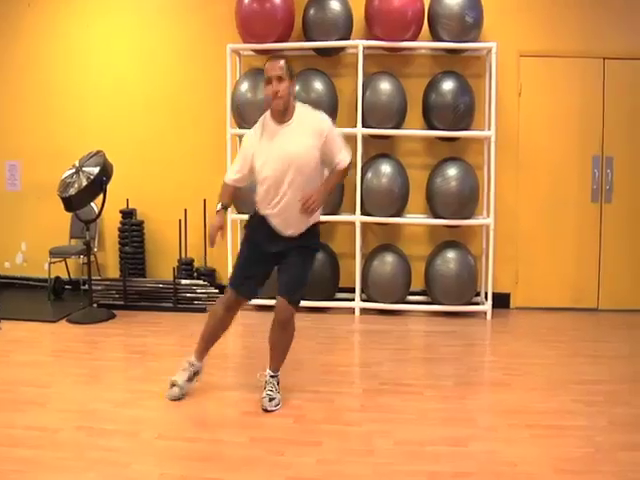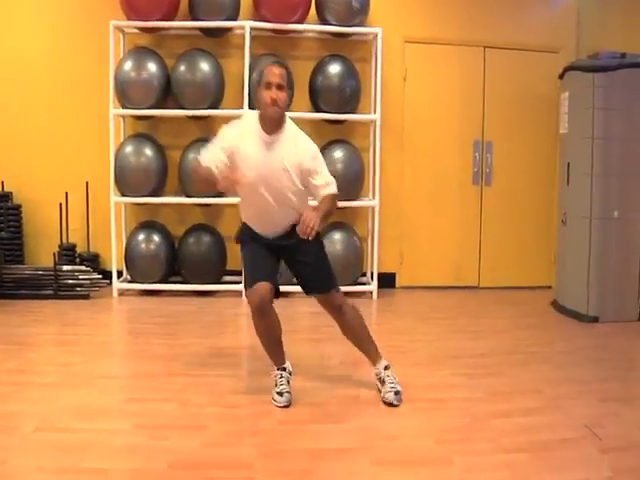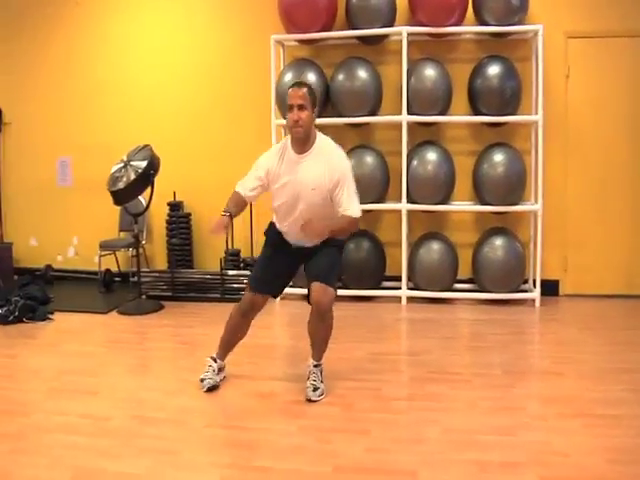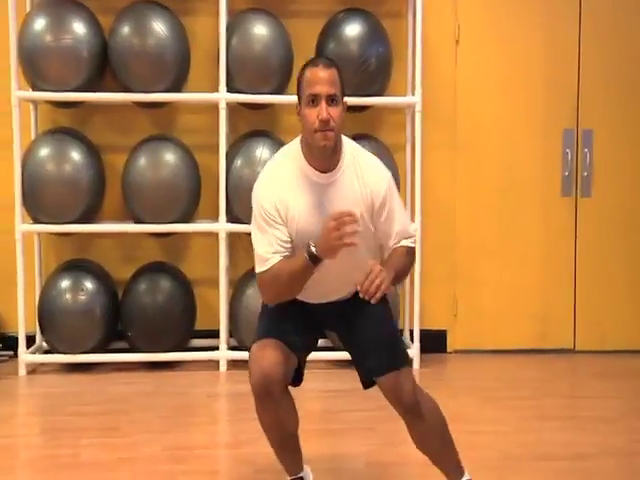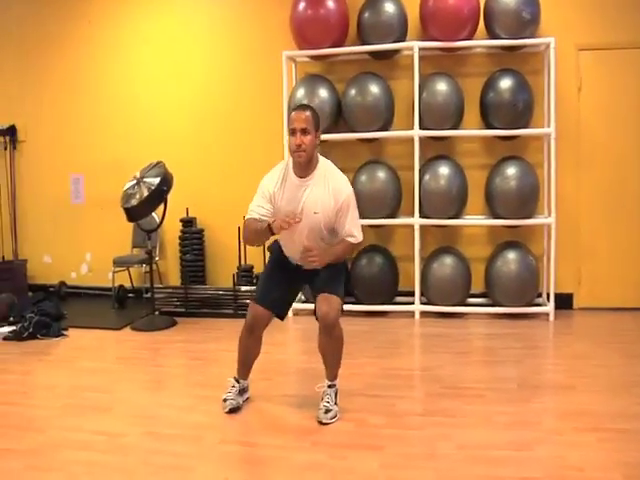
dt=1s
person 1, frame 1
left shoulder: (317, 124)
right shoulder: (255, 135)
left elbow: (344, 162)
right elbow: (234, 179)
left wrist: (321, 190)
right wrist: (221, 211)
left hip: (302, 234)
right hip: (263, 227)
left knee: (284, 311)
right knee: (232, 300)
left ankle: (272, 377)
right ankle: (195, 363)
person 1, frame 2
left shoulder: (303, 146)
right shoulder: (235, 134)
left elbow: (329, 194)
right elbow: (203, 168)
left wrist: (317, 212)
right wrist: (217, 178)
left hip: (297, 230)
right hip: (256, 234)
left knee: (334, 301)
right knee: (259, 299)
left ankle: (380, 367)
right ankle: (280, 370)
person 1, frame 3
left shoulder: (335, 159)
right shoulder: (272, 158)
left elbow: (351, 220)
right elbow: (243, 192)
left wrist: (327, 228)
right wrist: (227, 214)
left hip: (326, 241)
right hip: (283, 238)
left knee: (322, 301)
right knee: (250, 303)
left ankle: (316, 368)
right ankle: (217, 362)
person 1, frame 4
left shoulder: (372, 174)
right shoulder: (272, 183)
left elbow: (404, 246)
right elbow: (269, 290)
left wrist: (387, 273)
right wrist: (319, 251)
left hip: (357, 295)
right hip: (291, 297)
left knee: (405, 395)
right knee: (264, 376)
person 1, frame 5
left shoulder: (338, 185)
right shoulder: (274, 180)
left elbow: (353, 241)
right elbow: (249, 234)
left wrist: (324, 255)
right wrist: (271, 227)
left hip: (328, 260)
right hip: (285, 258)
left knee: (328, 315)
right knee: (254, 320)
left ankle: (330, 389)
right ankle: (240, 384)
